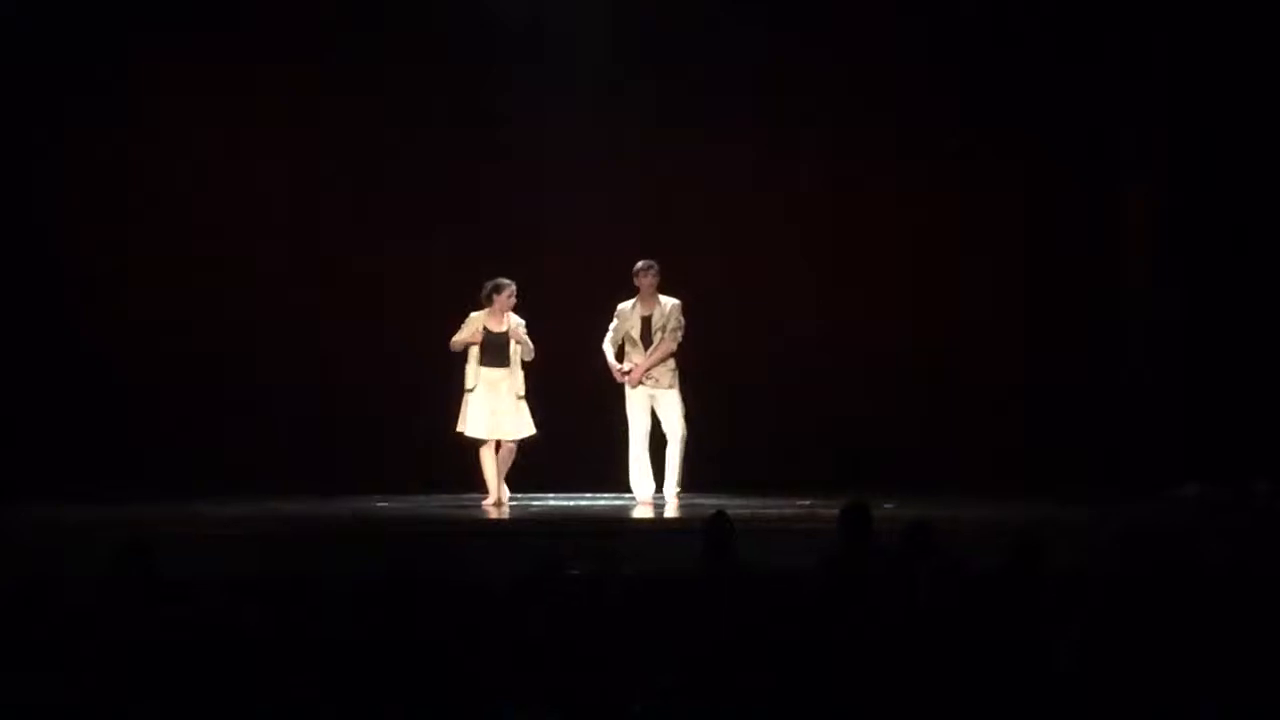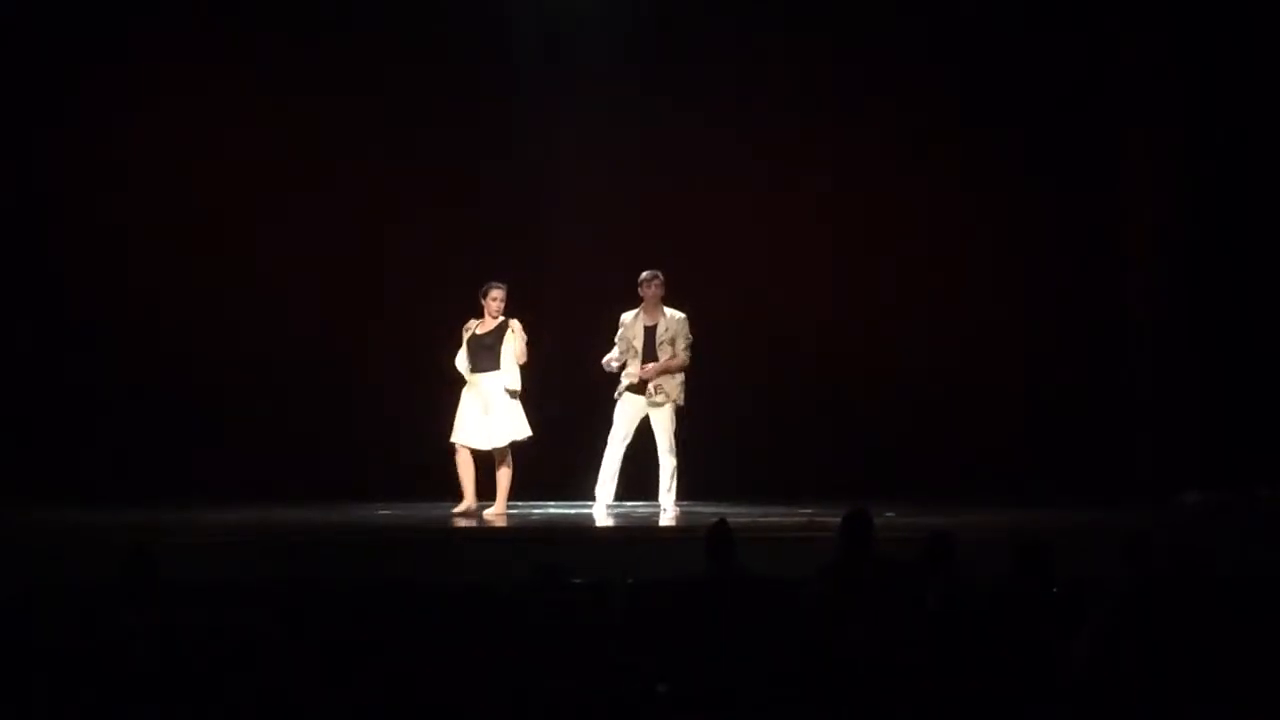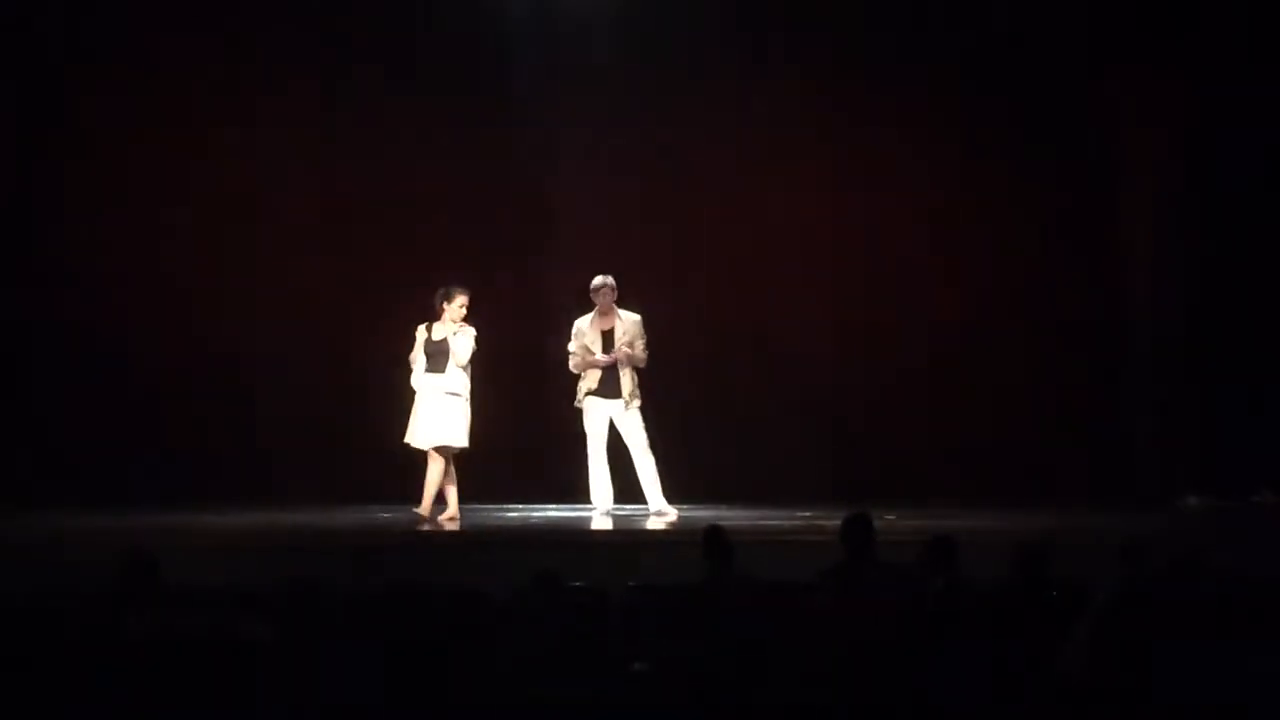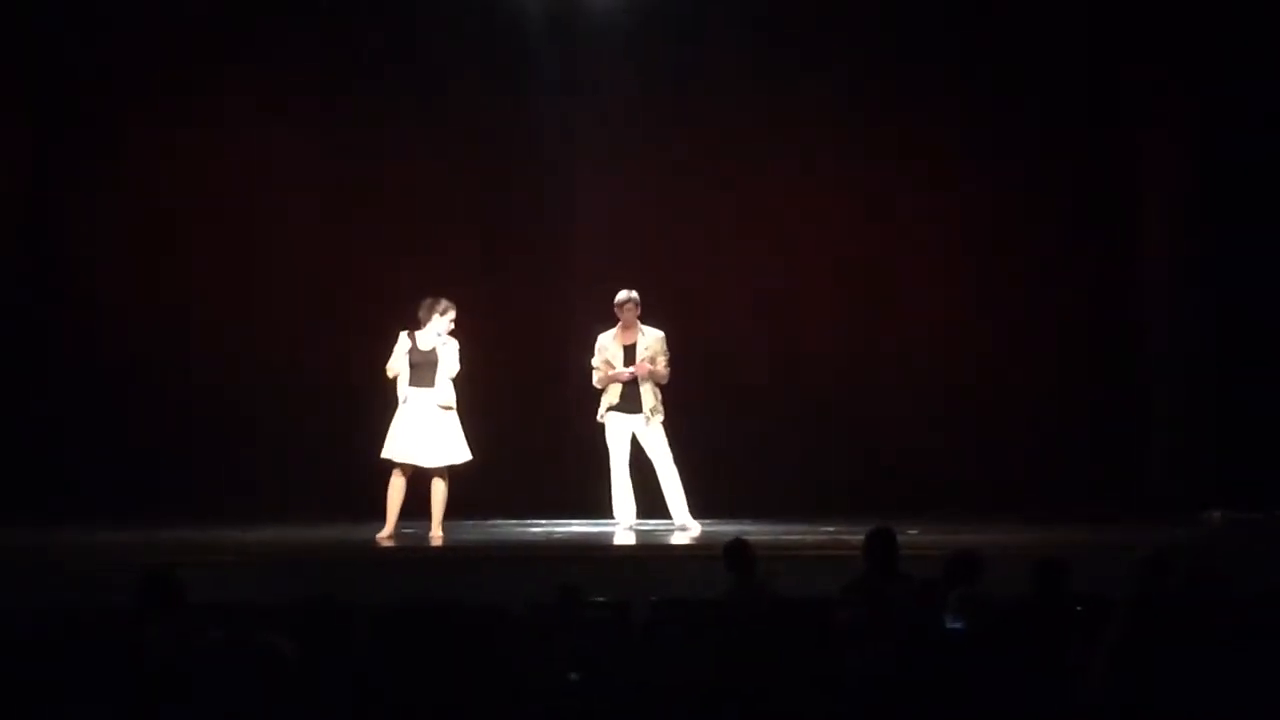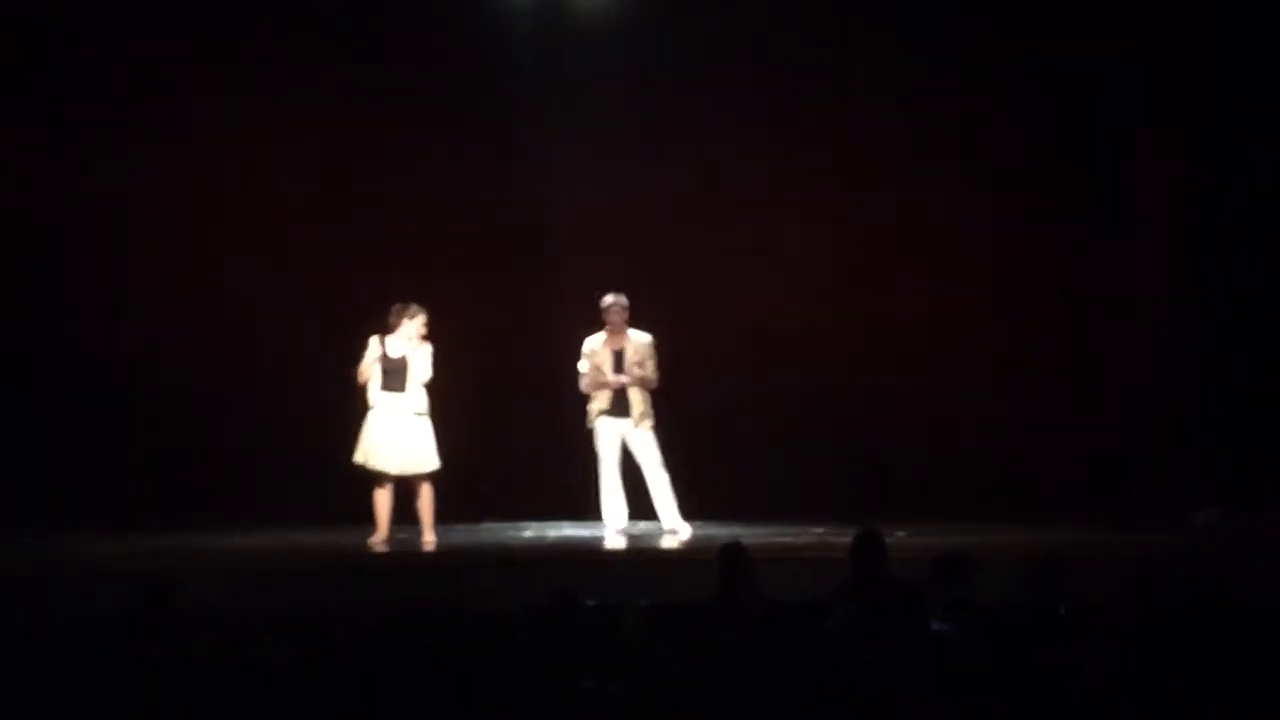
dt=1s
person 1, frame 1
left shoulder: (672, 307)
right shoulder: (624, 310)
left elbow: (670, 344)
right elbow: (609, 341)
left wrist: (642, 367)
right wrist: (612, 362)
left hip: (665, 379)
right hip: (636, 381)
left knee: (677, 433)
right knee: (638, 436)
left ankle: (671, 490)
right ankle: (643, 493)
person 1, frame 2
left shoulder: (677, 320)
right shoulder: (627, 319)
left elbow: (684, 359)
right elbow: (617, 352)
left wrist: (658, 368)
right wrist: (611, 359)
left hip: (662, 393)
right hip: (632, 390)
left knee: (666, 447)
right knee: (615, 442)
left ankle: (668, 502)
right ankle: (602, 499)
person 1, frame 3
left shoulder: (632, 321)
right shoulder: (582, 325)
left elbow: (642, 359)
right elbow: (573, 364)
left wrist: (629, 355)
right wrist: (593, 361)
left hip: (624, 396)
right hip: (594, 396)
left knee: (641, 447)
right knee: (596, 450)
left ankle: (657, 503)
right ankle: (602, 504)
person 1, frame 4
left shoulder: (655, 337)
right shoulder: (605, 340)
left elbow: (664, 376)
right elbow: (597, 380)
left wrist: (650, 370)
right wrist: (614, 374)
left hip: (646, 411)
right hip: (616, 411)
left knee: (665, 461)
right knee: (619, 465)
left ankle: (682, 517)
right ankle: (625, 519)
person 1, frame 5
left shoulder: (643, 341)
right shoulder: (592, 344)
left elbow: (653, 381)
right elbow: (584, 383)
left wrist: (642, 377)
right wrist: (605, 381)
left hip: (636, 416)
right hip: (606, 416)
left knee: (654, 467)
right knee: (608, 469)
left ankle: (672, 521)
right ankle: (616, 523)
person 2, frame 1
left shoulder: (516, 322)
right shoulder: (476, 319)
left elbow: (529, 355)
right elbow: (454, 345)
left wrist: (523, 340)
right wrist: (467, 340)
left hip: (506, 383)
right hip: (481, 383)
left knee: (510, 440)
right knee: (486, 440)
left ankle: (501, 481)
right ankle: (493, 492)
person 2, frame 2
left shoulder: (509, 327)
right shoulder: (475, 327)
left elbow: (521, 358)
left wrist: (518, 332)
right wrist: (465, 334)
left hip: (498, 390)
right hip: (473, 389)
left knee: (500, 449)
right knee: (461, 445)
left ankle: (501, 503)
right ankle: (469, 498)
person 2, frame 3
left shoulder: (465, 332)
right shoulder: (426, 330)
left elbow: (462, 360)
right elbow: (415, 363)
left wrist: (451, 334)
right wrist: (419, 341)
left hip: (450, 394)
right hip: (427, 393)
left knee: (437, 450)
right knee: (443, 453)
left ankle: (426, 505)
right ankle: (453, 506)
person 2, frame 4
left shoulder: (450, 344)
right shoulder: (408, 338)
left elbow: (451, 372)
right elbow: (391, 371)
left wrist: (440, 344)
right wrist: (405, 348)
left hip: (439, 408)
right hip: (412, 406)
left knee: (439, 470)
right knee: (401, 467)
left ankle: (436, 527)
right ankle: (389, 526)
person 2, frame 5
left shoulder: (422, 348)
right shoulder: (378, 343)
left elbow: (423, 377)
right elbow: (362, 377)
left wrist: (411, 350)
right wrist: (372, 356)
left hip: (411, 413)
right hip: (383, 413)
left knee: (420, 475)
right knee: (382, 475)
left ankle: (428, 533)
right ankle: (381, 532)
